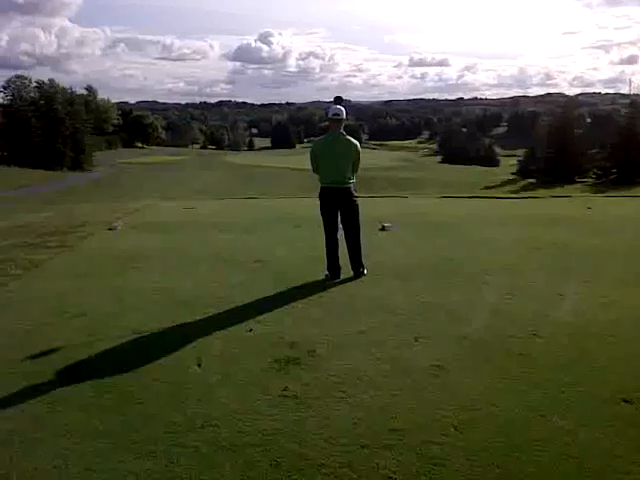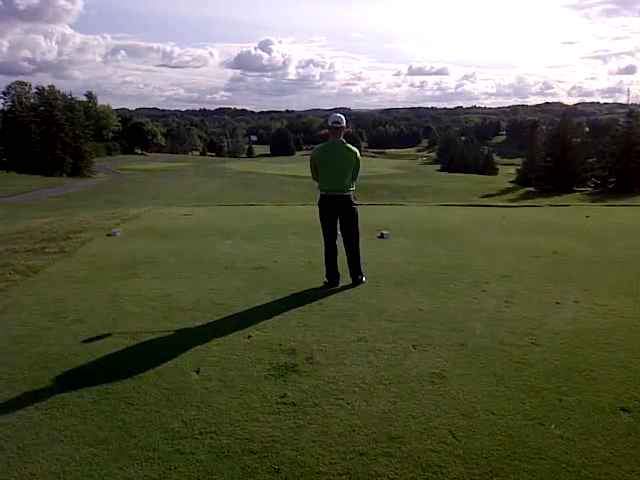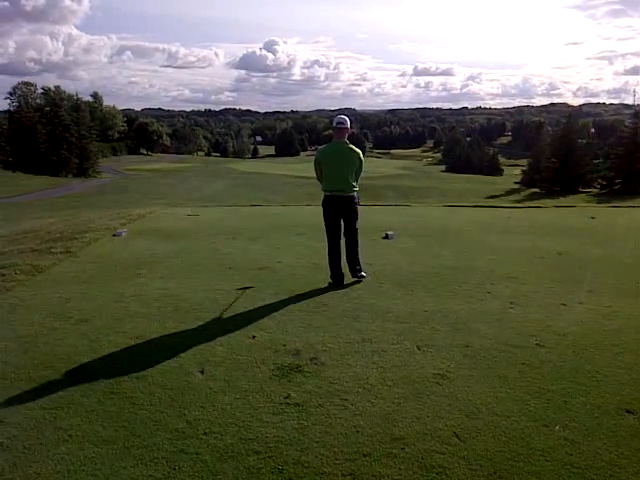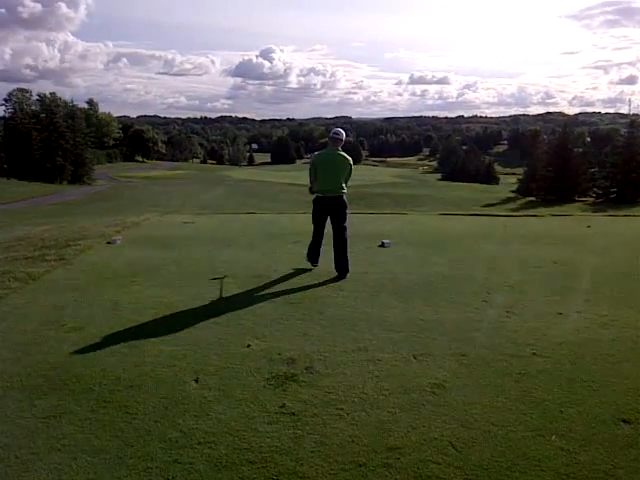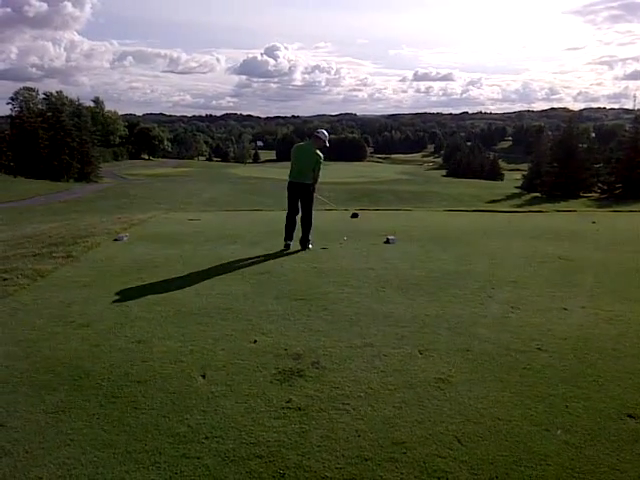
dt=1s
person 1, frame 1
left shoulder: (318, 144)
right shoulder: (353, 144)
left elbow: (315, 170)
right elbow: (355, 170)
left hip: (327, 192)
right hip: (347, 191)
left knee: (331, 233)
right knee: (352, 232)
left ankle: (334, 271)
right ankle: (358, 269)
person 1, frame 2
left shoulder: (317, 152)
right shoulder: (353, 152)
left elbow: (315, 177)
right elbow: (354, 177)
left hip: (326, 200)
right hip: (347, 199)
left knee: (330, 241)
right knee: (351, 240)
left ankle: (332, 278)
right ankle: (356, 277)
person 1, frame 3
left shoulder: (321, 152)
right shoulder: (356, 153)
left elbow: (319, 178)
right elbow: (356, 178)
left hip: (330, 200)
right hip: (350, 199)
left knee: (334, 240)
right knee: (352, 237)
left ankle: (337, 278)
right ankle: (356, 272)
person 1, frame 4
left shoulder: (317, 157)
right shoulder: (347, 160)
left elbow: (312, 181)
right elbow: (345, 181)
left hip: (321, 200)
right hip: (339, 200)
left knee: (318, 231)
right knee: (341, 235)
left ankle: (313, 259)
right ankle: (342, 270)
person 1, frame 5
left shoulder: (296, 147)
right shoulder: (318, 155)
right elbow: (316, 175)
right wrist: (313, 187)
left hip: (292, 184)
right hip: (306, 186)
left knee: (291, 213)
right knee: (307, 215)
left ankle: (288, 240)
right ankle: (305, 242)
